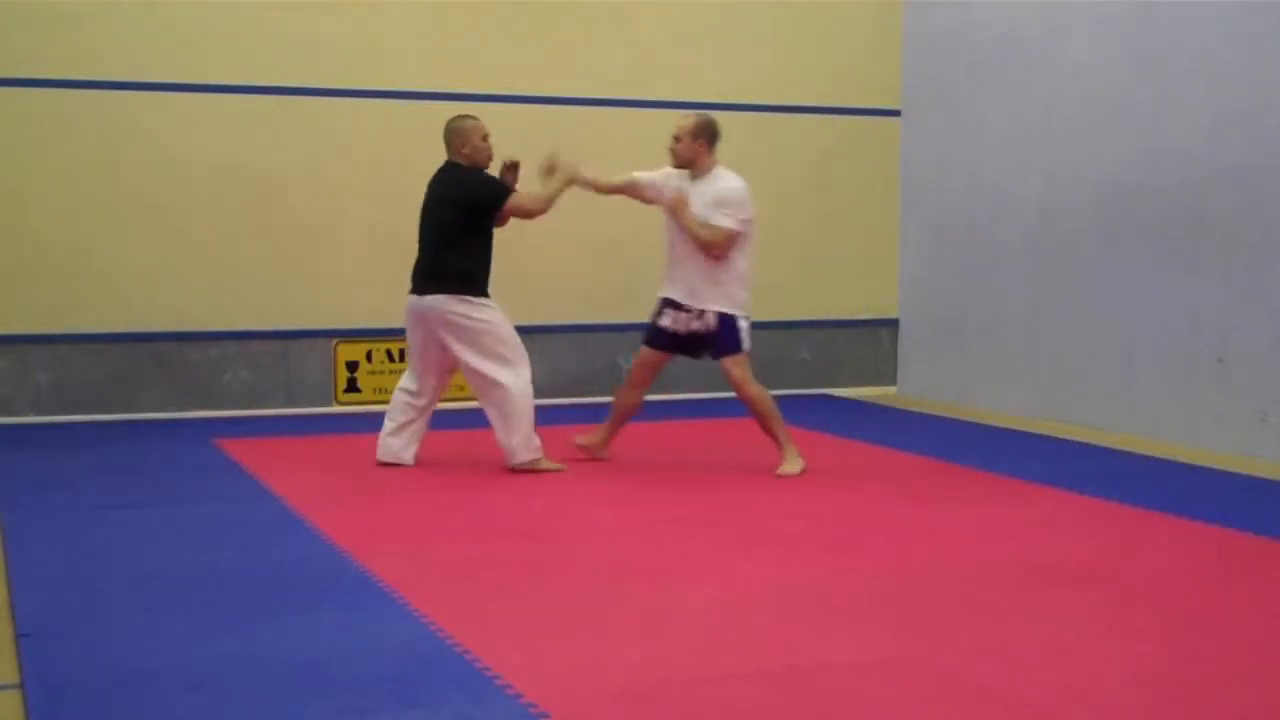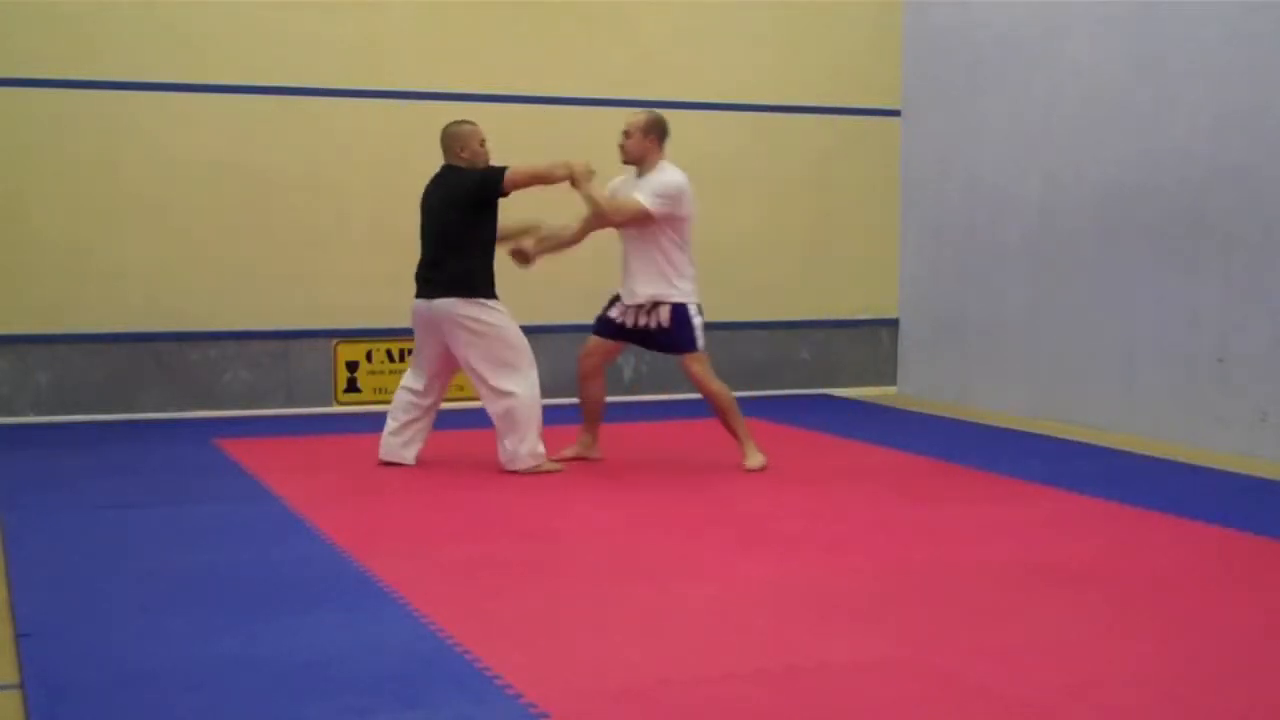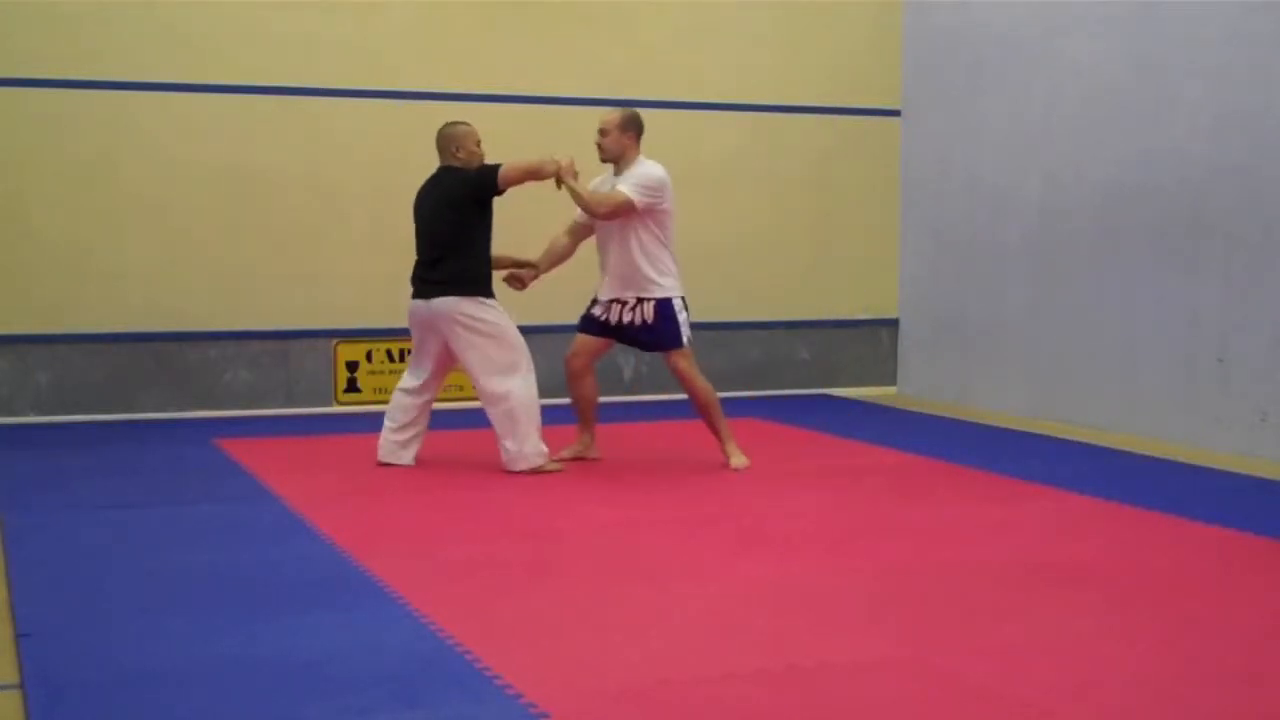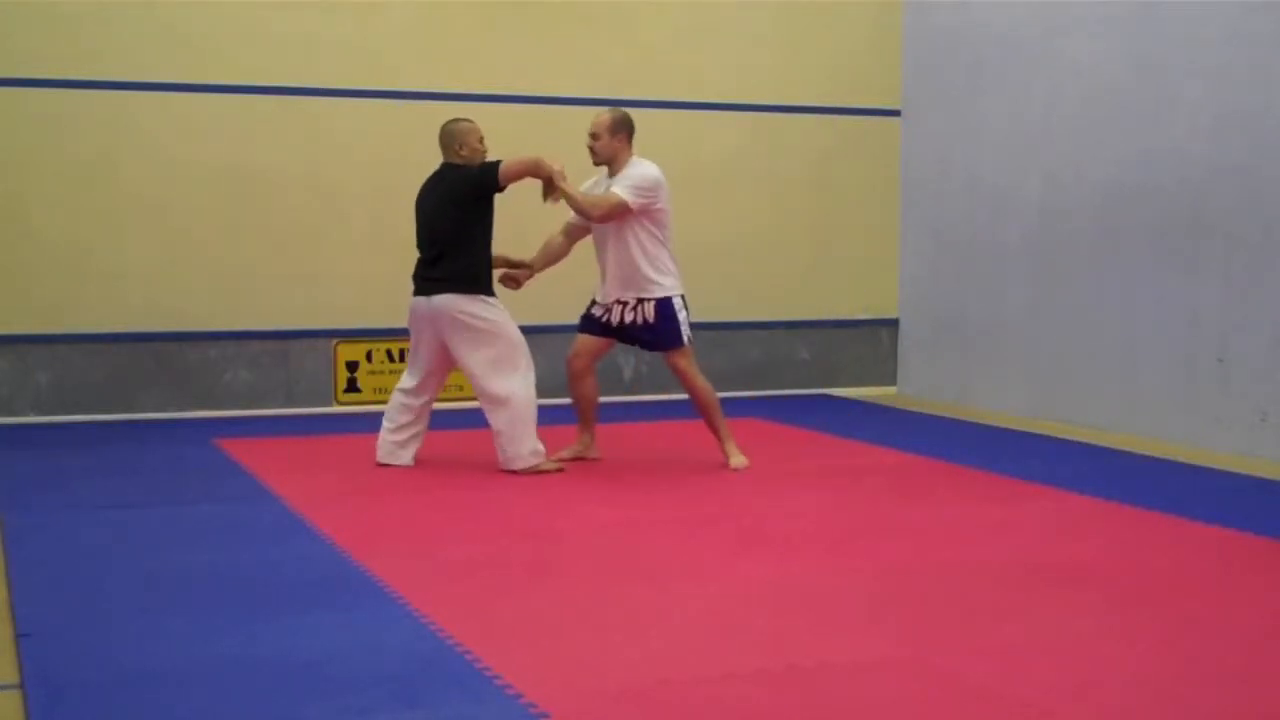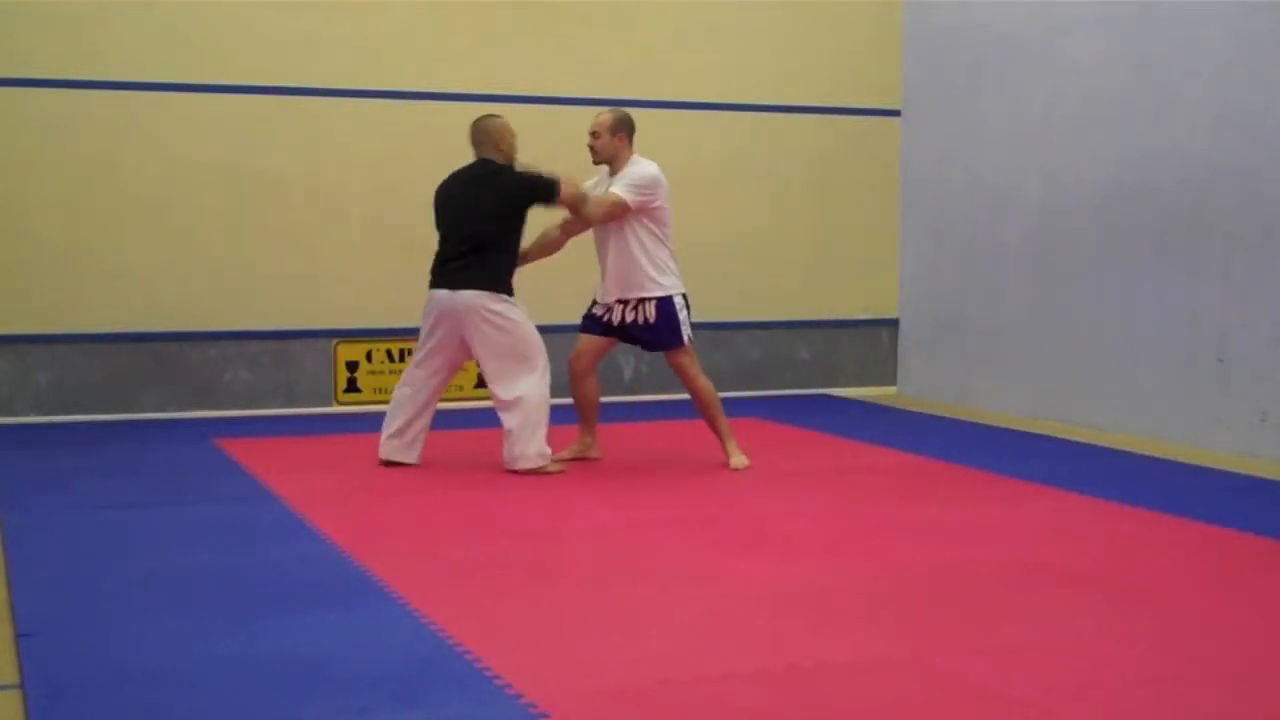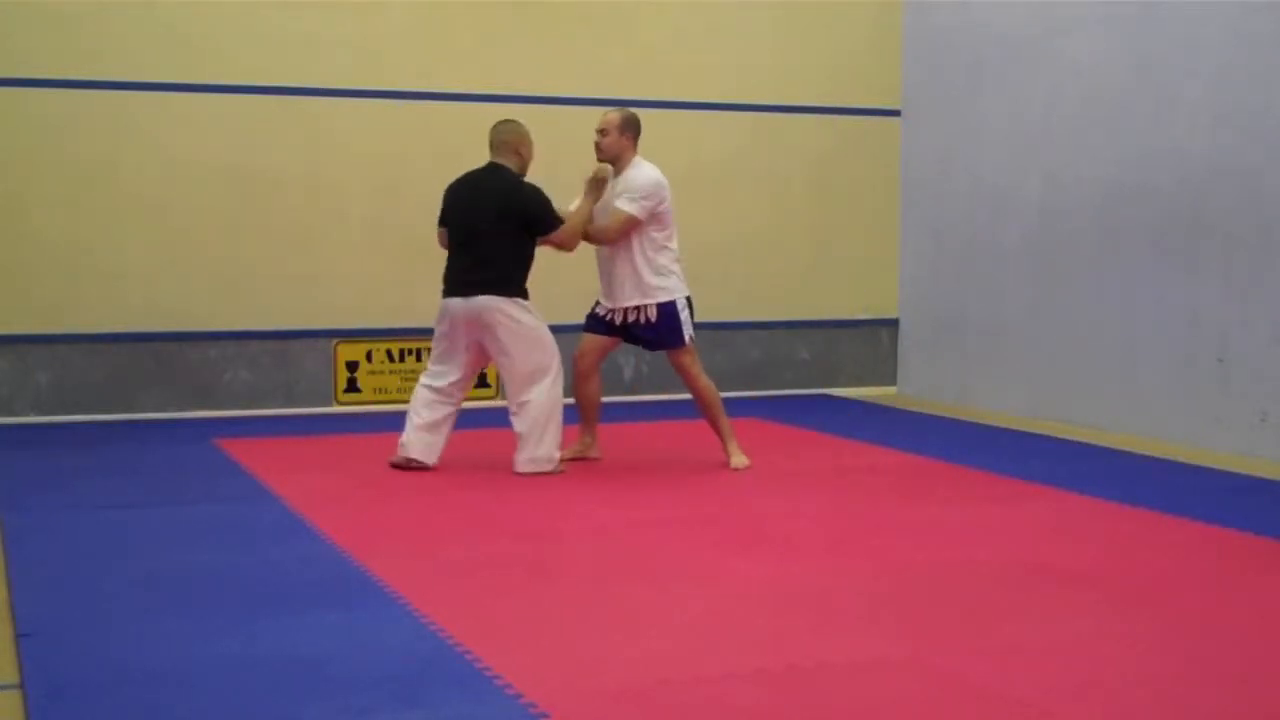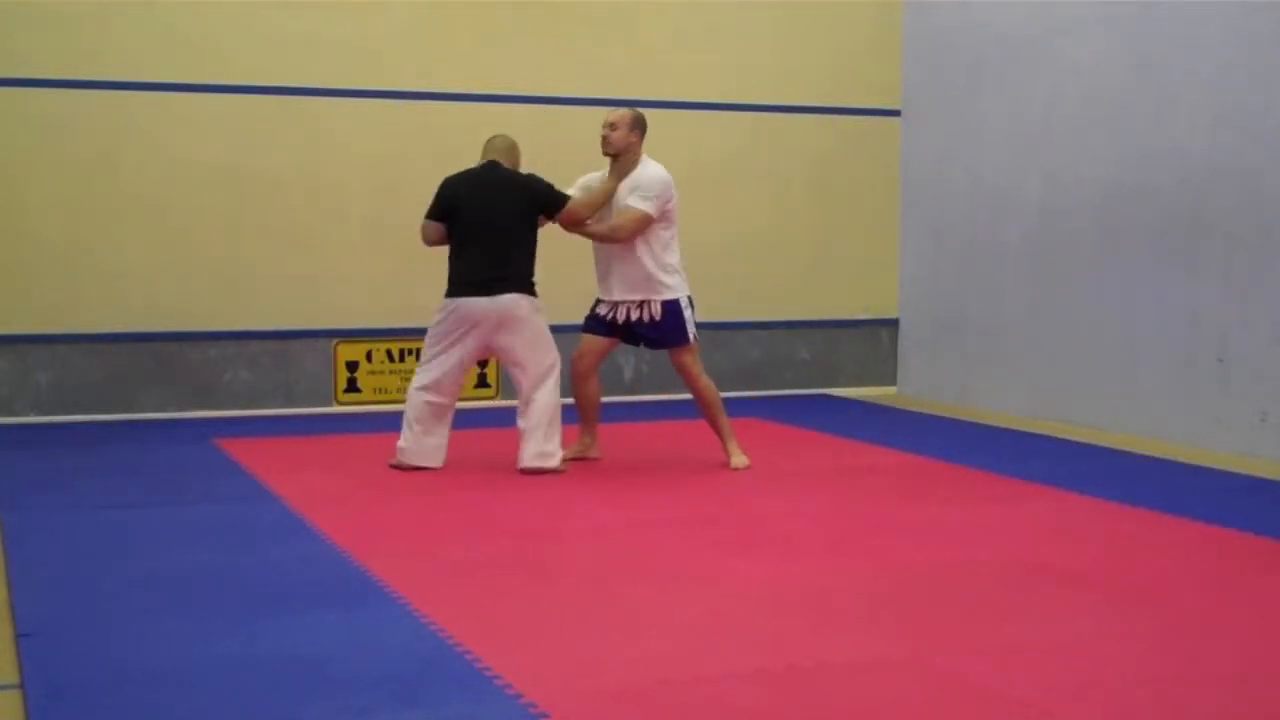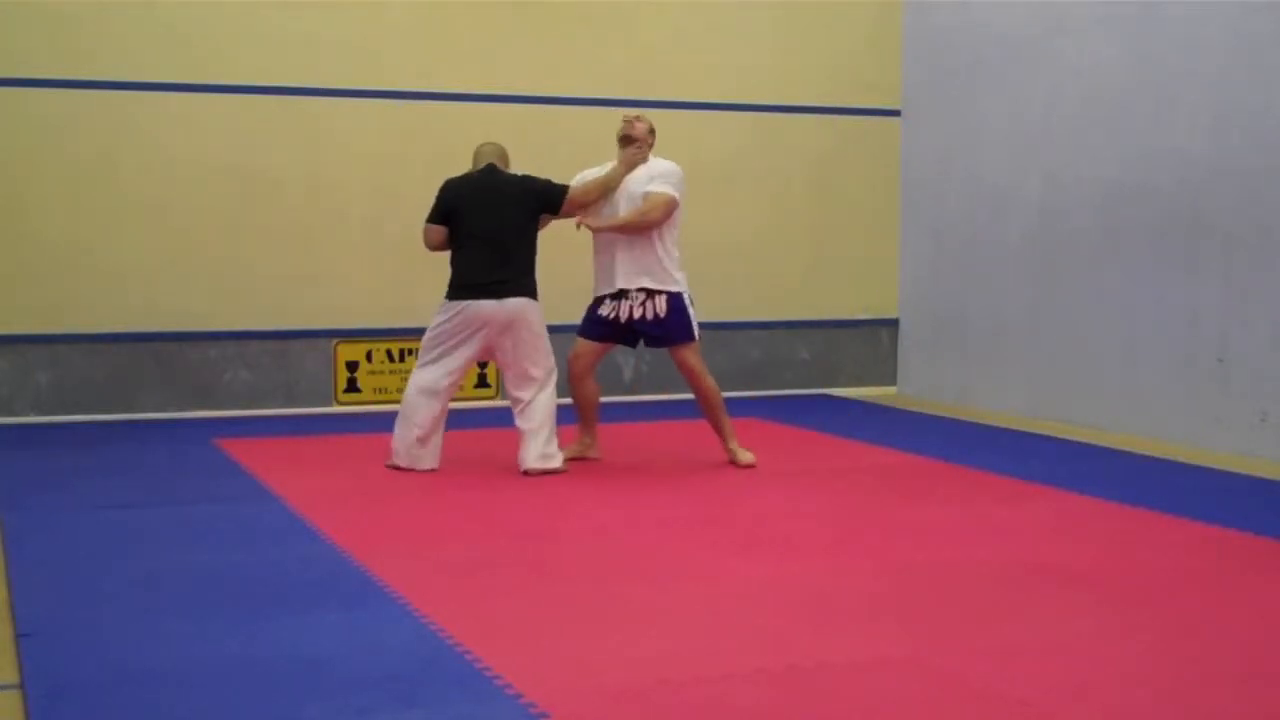
dt=0.2s
person 1, frame 1
left shoulder: (730, 189)
right shoulder: (671, 179)
left elbow: (716, 246)
right elbow: (618, 185)
left wrist: (682, 212)
right wrist: (575, 178)
left hip: (722, 306)
right hip: (679, 301)
left knee: (741, 380)
right knee: (640, 370)
left ankle: (789, 452)
right ankle: (601, 440)
person 1, frame 2
left shoulder: (672, 183)
right shoulder: (626, 183)
left elbow: (620, 217)
right elbow: (582, 227)
left wrist: (584, 186)
right wrist: (539, 247)
left hip: (674, 300)
right hip: (633, 297)
left knee: (701, 375)
right knee: (589, 361)
left ankle: (748, 446)
right ankle: (588, 442)
person 1, frame 3
left shoulder: (651, 176)
right shoulder: (602, 184)
left elbow: (603, 209)
right elbow: (571, 236)
left wrist: (568, 182)
right wrist: (533, 271)
left hip: (657, 295)
right hip: (614, 295)
left knee: (685, 371)
right knee: (577, 361)
left ankle: (729, 446)
right ankle: (586, 442)
person 1, frame 4
left shoulder: (646, 176)
right shoulder: (596, 186)
left elbow: (598, 211)
right elbow: (566, 237)
left wrist: (561, 186)
right wrist: (528, 271)
left hip: (657, 295)
right hip: (613, 296)
left knee: (686, 371)
right knee: (578, 361)
left ankle: (729, 446)
right ankle: (586, 442)
person 1, frame 5
left shoulder: (645, 175)
right shoulder: (597, 184)
left elbow: (598, 214)
right elbow: (562, 232)
right wrist: (519, 257)
left hip: (657, 294)
right hip: (614, 295)
left knee: (688, 371)
right knee: (580, 362)
left ankle: (731, 446)
right ankle: (587, 442)
person 1, frame 6
left shoulder: (646, 180)
right shoulder: (601, 184)
left elbow: (609, 233)
left hip: (660, 296)
right hip: (617, 297)
left knee: (690, 371)
right knee: (583, 362)
left ankle: (731, 446)
right ankle: (587, 442)
person 1, frame 7
left shoulder: (653, 178)
right shoulder: (594, 182)
left elbow: (622, 231)
left wrist: (577, 225)
left hip: (661, 294)
right hip: (615, 295)
left knee: (691, 371)
right knee: (583, 362)
left ankle: (732, 446)
right ankle: (587, 442)
person 1, frame 8
left shoulder: (666, 171)
right shoulder: (593, 177)
left elbow: (651, 216)
left wrist: (600, 224)
left hip: (662, 290)
right hip: (613, 292)
left knee: (694, 369)
right knee: (579, 363)
left ankle: (731, 444)
right ankle: (587, 442)
person 2, frame 1
left shoulder: (445, 181)
right shoulder: (472, 183)
left elbow: (496, 218)
right elbow: (529, 207)
left wrist: (506, 183)
right wrist: (558, 180)
left hip: (424, 297)
right hip: (458, 301)
left knee: (422, 378)
right knee: (508, 367)
left ankle: (394, 450)
right ankle: (524, 454)
person 2, frame 2
left shoulder: (438, 188)
right shoulder: (473, 182)
right elbow: (535, 175)
left wrist: (520, 230)
right wrist: (570, 171)
left hip: (428, 301)
right hip: (466, 303)
left knee: (423, 378)
right knee: (513, 373)
left ankle: (396, 448)
right ankle: (526, 456)
person 2, frame 3
left shoulder: (429, 191)
right shoulder: (469, 182)
right elbow: (530, 170)
left wrist: (509, 262)
right wrist: (559, 168)
left hip: (425, 302)
right hip: (464, 302)
left knee: (420, 378)
right knee: (511, 370)
left ankle: (394, 449)
right ankle: (526, 456)
person 2, frame 4
left shoulder: (432, 188)
right shoulder: (471, 179)
right elbow: (529, 164)
left wrist: (502, 262)
right wrist: (551, 177)
left hip: (426, 299)
right hip: (464, 300)
left knee: (420, 378)
right knee: (511, 370)
left ankle: (393, 450)
right ankle: (523, 456)
person 2, frame 5
left shoulder: (450, 186)
right shoulder: (515, 182)
right elbow: (576, 199)
right wrist: (549, 191)
left hip: (442, 294)
right hip: (486, 298)
left knee: (425, 374)
right knee: (526, 369)
left ankle: (396, 449)
right ankle: (529, 456)
person 2, frame 6
left shoulder: (458, 188)
right shoulder: (524, 194)
right elbow: (566, 241)
right wrist: (592, 198)
left hip: (456, 301)
right hip: (502, 303)
left knee: (442, 377)
right knee: (540, 375)
left ankle: (415, 451)
right ankle: (537, 458)
person 2, frame 7
left shoulder: (454, 185)
right shoulder: (530, 187)
left elbow: (430, 236)
right elbow: (577, 213)
right wrist: (613, 180)
left hip: (464, 301)
right hip: (514, 302)
left knee: (435, 376)
right knee: (540, 374)
left ankle: (415, 453)
right ankle: (541, 457)
person 2, frame 8
left shoulder: (454, 189)
right shoulder: (529, 188)
left elbow: (433, 240)
right elbow: (582, 198)
right wrist: (622, 168)
left hip: (466, 304)
right hip: (518, 305)
left knee: (431, 377)
right knee: (534, 380)
left ankle: (411, 455)
right ankle: (540, 458)
